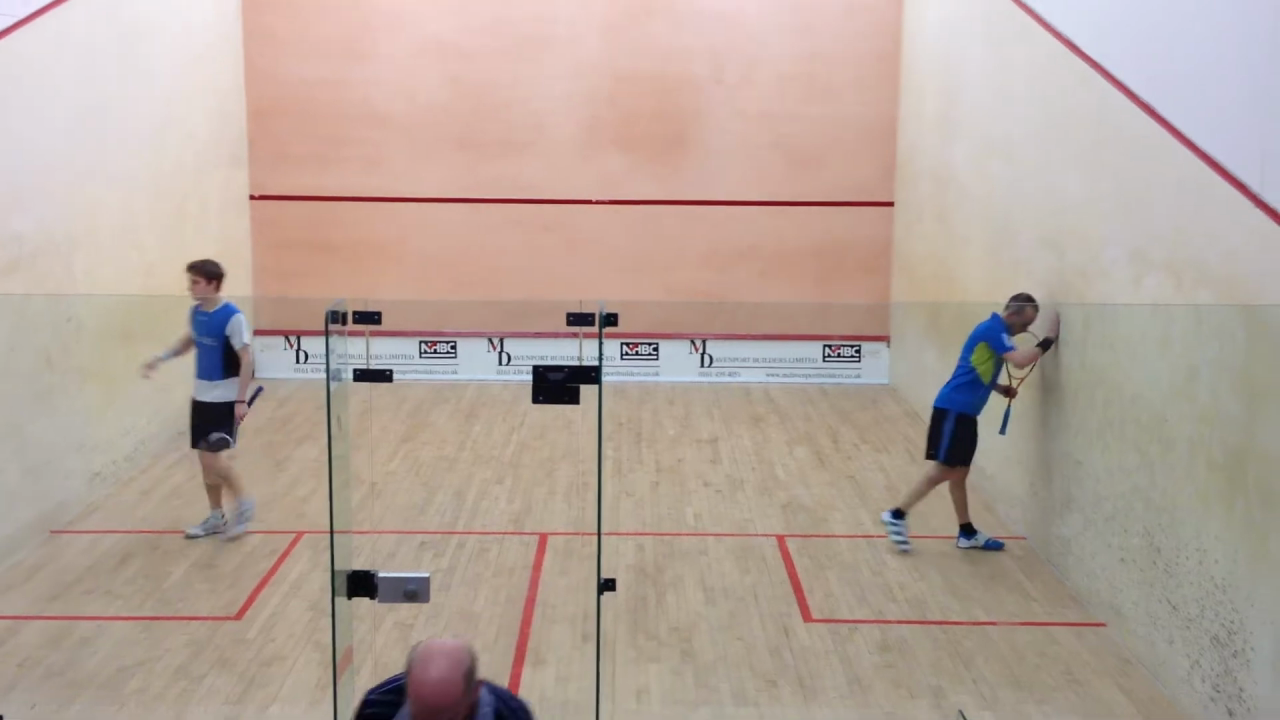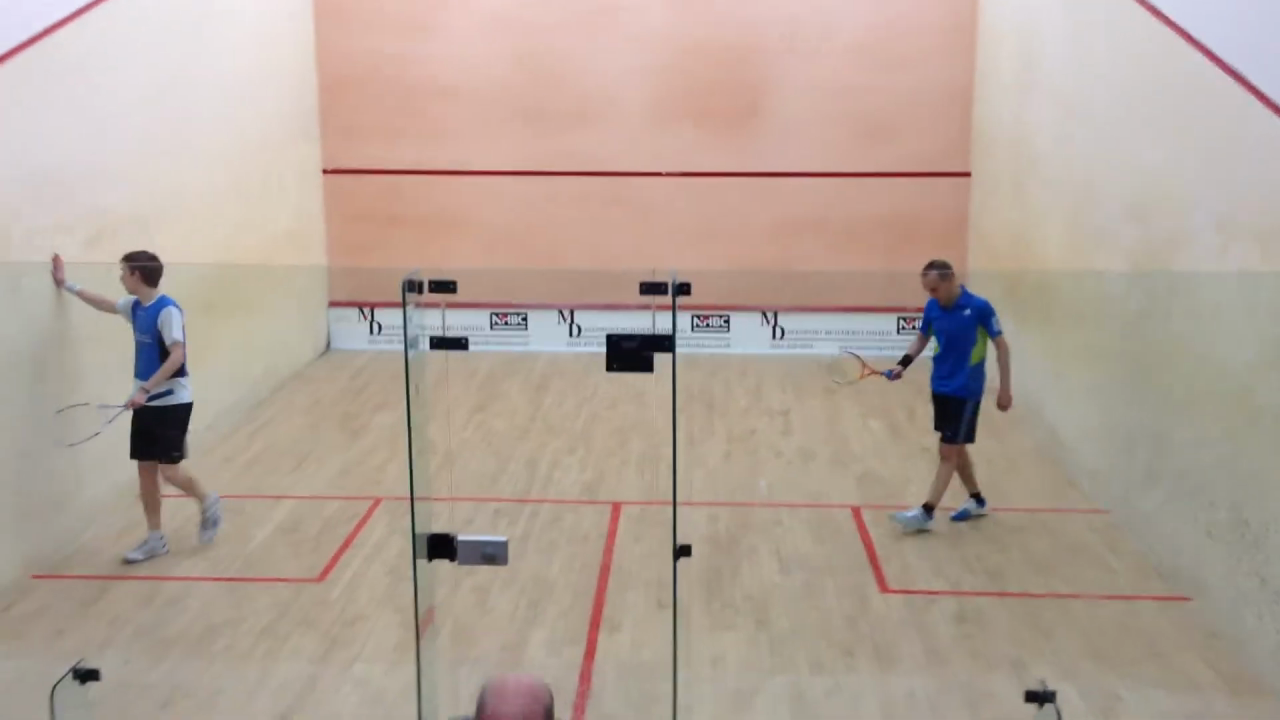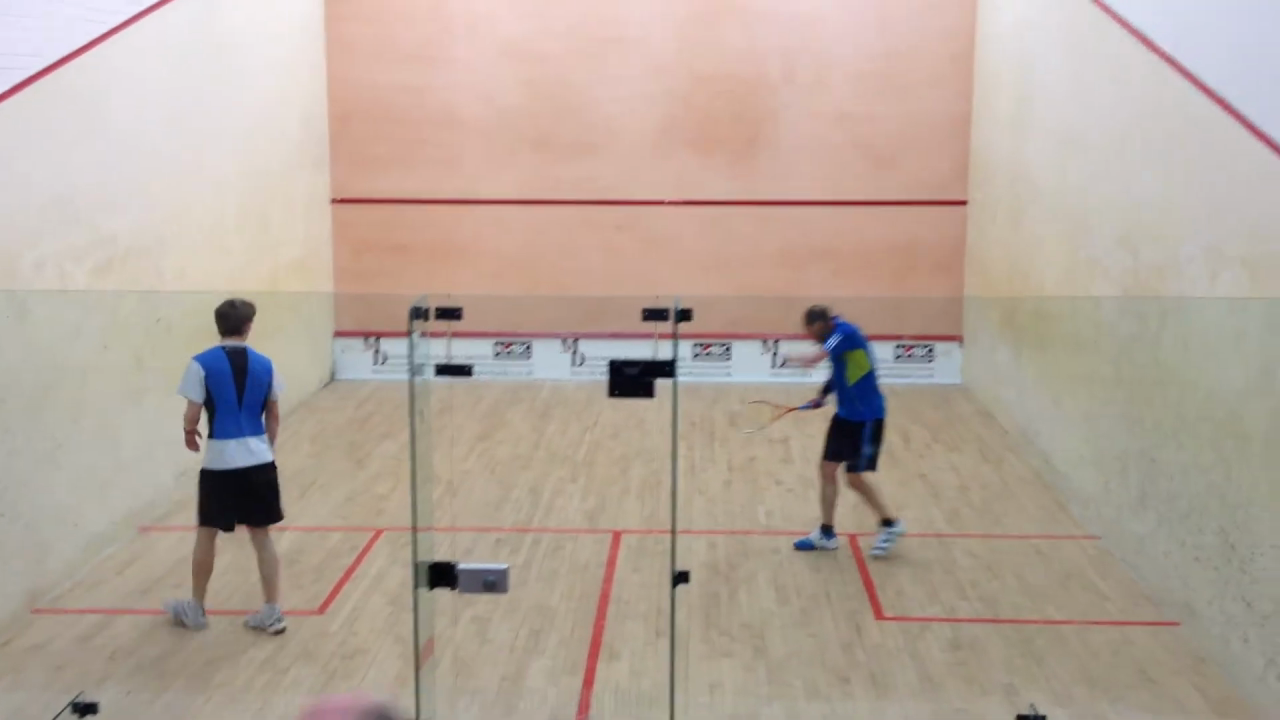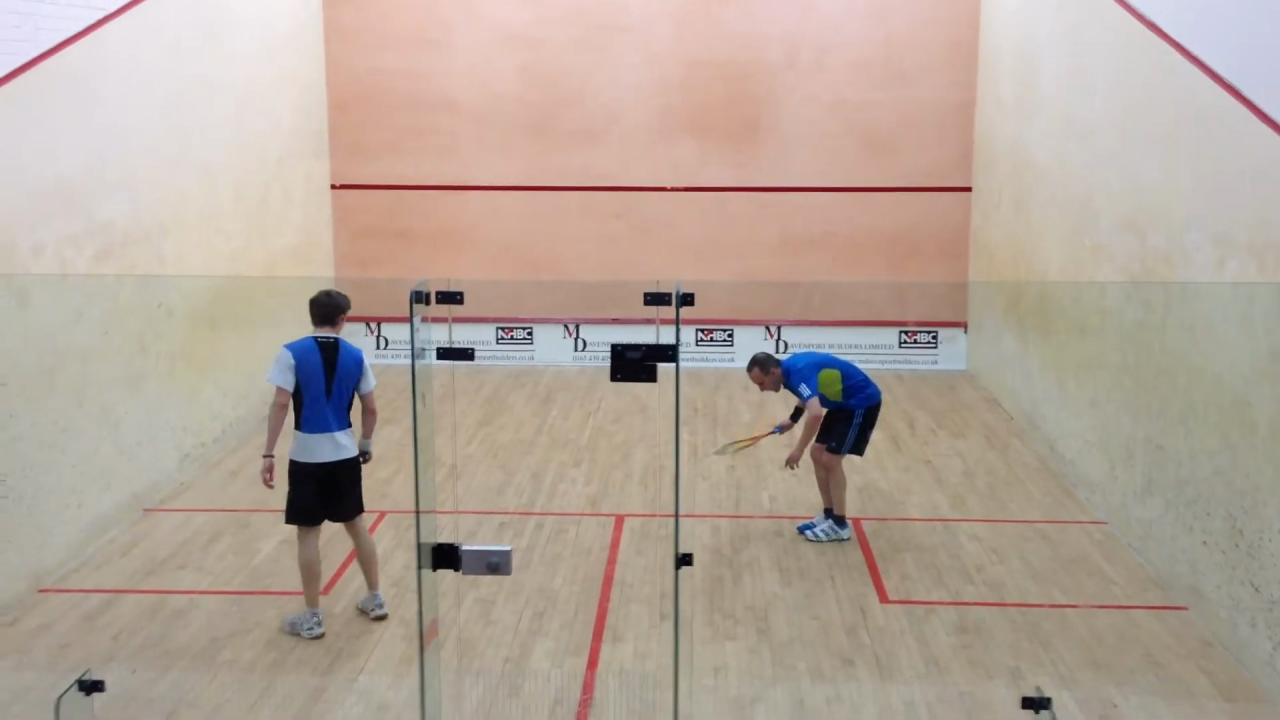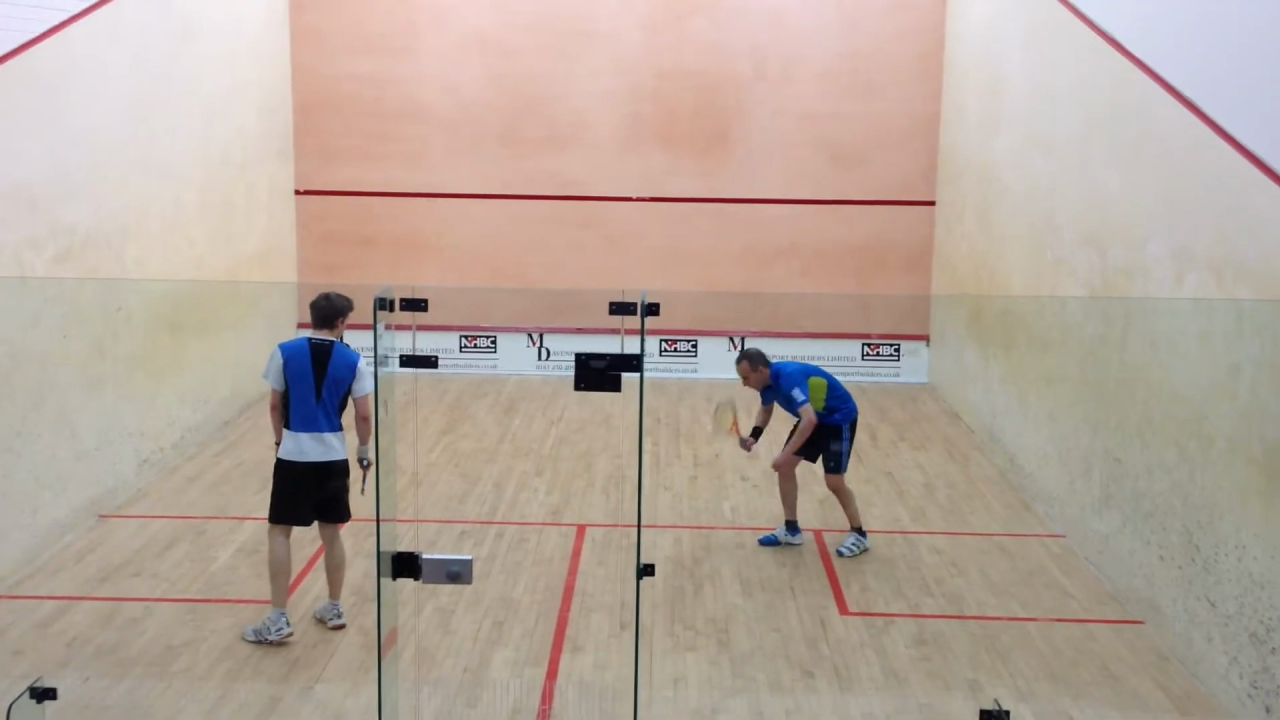
dt=1s
person 1, frame 1
left shoulder: (232, 317)
right shoulder: (197, 312)
left elbow: (246, 361)
right elbow: (189, 341)
left wrist: (241, 401)
right wrist: (161, 357)
left hip: (224, 398)
right hip: (201, 396)
left knee: (211, 458)
right knee: (205, 458)
left ankle: (244, 503)
right ankle: (217, 515)
person 1, frame 2
left shoulder: (167, 311)
right shoulder: (137, 307)
left elbow: (176, 357)
right elbow: (106, 304)
left wrist: (145, 390)
right wrist: (67, 285)
left hip: (171, 401)
right hip: (149, 401)
left knee: (167, 469)
right knee: (146, 470)
left ankle: (208, 502)
right ankle: (155, 538)
person 1, frame 3
left shoulder: (201, 364)
right shoulder: (265, 364)
left elbow: (191, 415)
left wrist: (189, 434)
left hip: (220, 463)
right hip: (259, 460)
left knee: (207, 535)
right knee: (260, 536)
left ankle: (196, 608)
right ankle: (272, 612)
person 1, frame 4
left shoulder: (292, 353)
right shoulder: (356, 355)
left elbow: (280, 405)
right elbow: (370, 409)
left wrist: (268, 454)
right wrist: (365, 444)
left hip: (307, 456)
right hip: (345, 453)
left knee: (307, 535)
right knee: (356, 526)
left ankle: (312, 616)
right ankle: (375, 598)
person 1, frame 5
left shoulder: (285, 352)
right shoulder: (352, 359)
left elbow: (276, 405)
right elbow: (364, 415)
right wrist: (363, 451)
left hip: (294, 455)
right hip: (333, 456)
left knee: (279, 533)
right knee: (331, 533)
left ankle: (278, 619)
right ankle: (334, 608)
person 2, frame 1
left shoulder: (994, 330)
right shoulder: (993, 329)
right elbow: (1020, 360)
left wrist: (1000, 388)
right wrist: (1048, 340)
left hip: (966, 412)
right hip: (954, 409)
left knee: (959, 473)
right knee: (942, 471)
left ankle: (967, 533)
right ankle: (896, 516)
person 2, frame 2
left shoulder: (980, 308)
right shoulder: (932, 307)
left elbow: (1001, 347)
right elbow: (922, 339)
left wrist: (1004, 388)
right wrist: (903, 364)
left hip: (965, 391)
right hip: (940, 387)
left knee: (947, 451)
right knee: (956, 448)
left ankle: (926, 512)
right ankle: (977, 500)
person 2, frame 3
left shoulder: (845, 332)
right shoulder: (833, 335)
left elbow: (810, 360)
left wrist: (792, 359)
right wrist: (823, 395)
left hip: (867, 416)
right hip: (846, 414)
left knee: (854, 478)
right knee: (827, 469)
left ankle: (890, 525)
right ankle: (825, 532)
person 2, frame 4
left shoulder: (798, 372)
right shoulder: (790, 368)
left elbow: (816, 414)
right elbow: (809, 397)
left wrist: (798, 450)
right wrist: (793, 420)
left hip: (861, 402)
right hip: (844, 402)
left knee: (831, 459)
right knee: (818, 454)
left ankle: (839, 525)
right ankle: (829, 515)
person 2, frame 5
left shoulder: (789, 377)
right shoulder: (766, 382)
left elbow: (809, 419)
right elbow: (765, 409)
left wrist: (786, 454)
right wrist: (753, 436)
left hip: (839, 418)
right hip: (812, 418)
left knee: (834, 482)
right knee: (783, 467)
left ankle: (859, 535)
right ankle: (791, 529)
